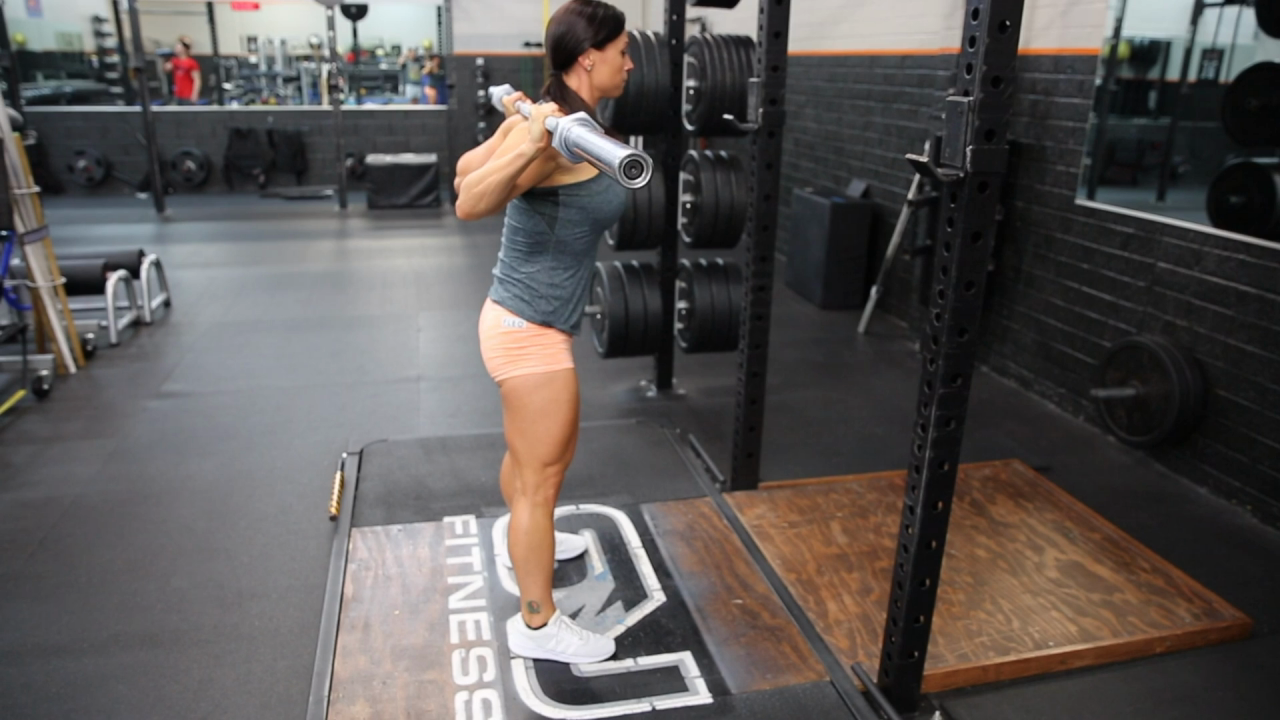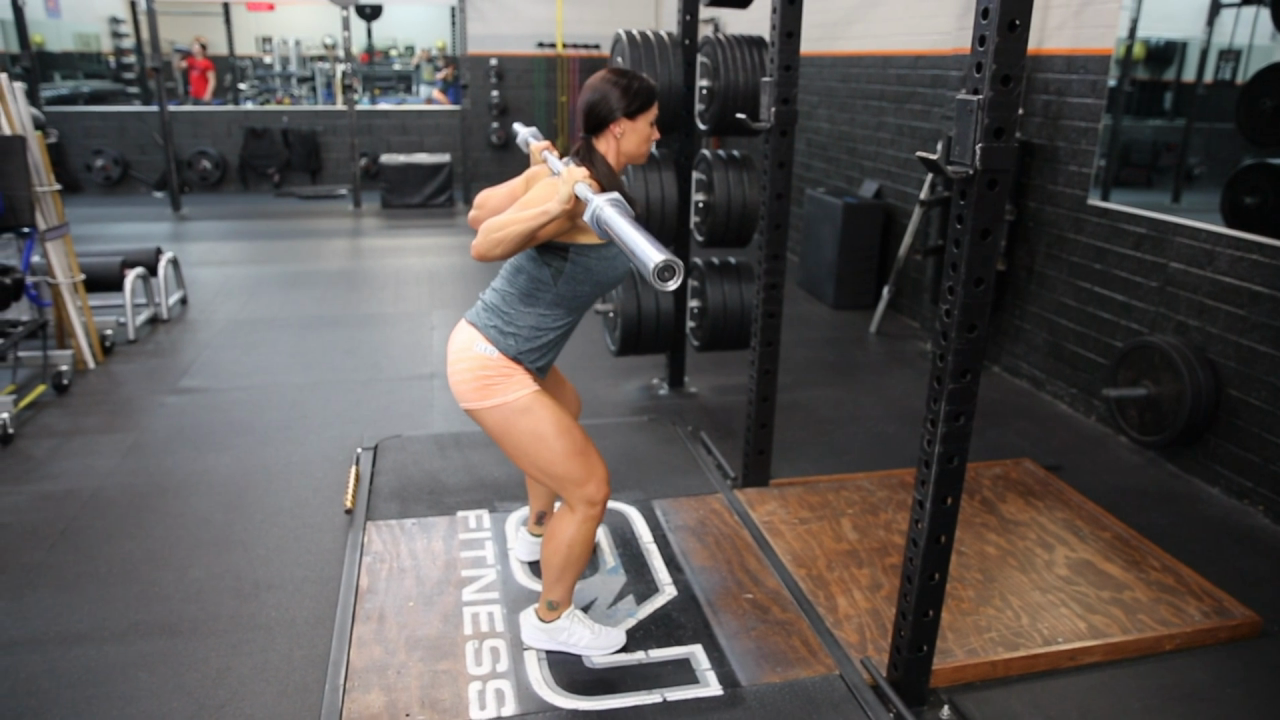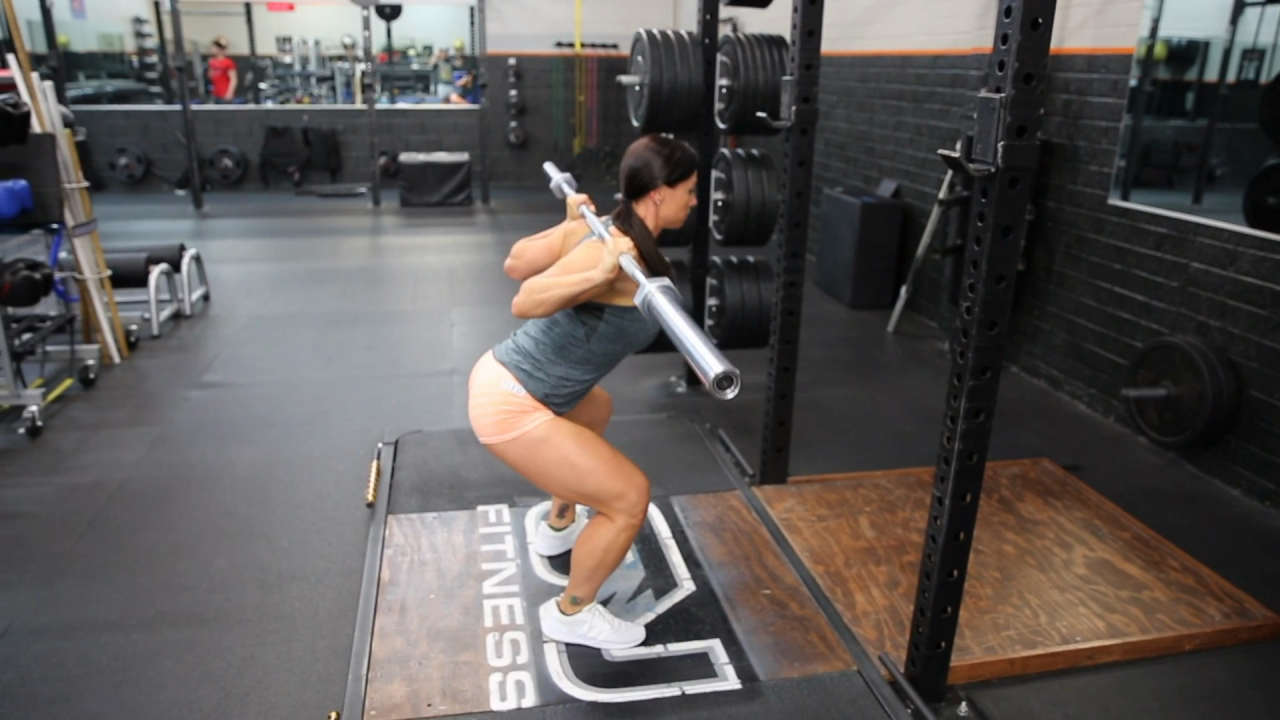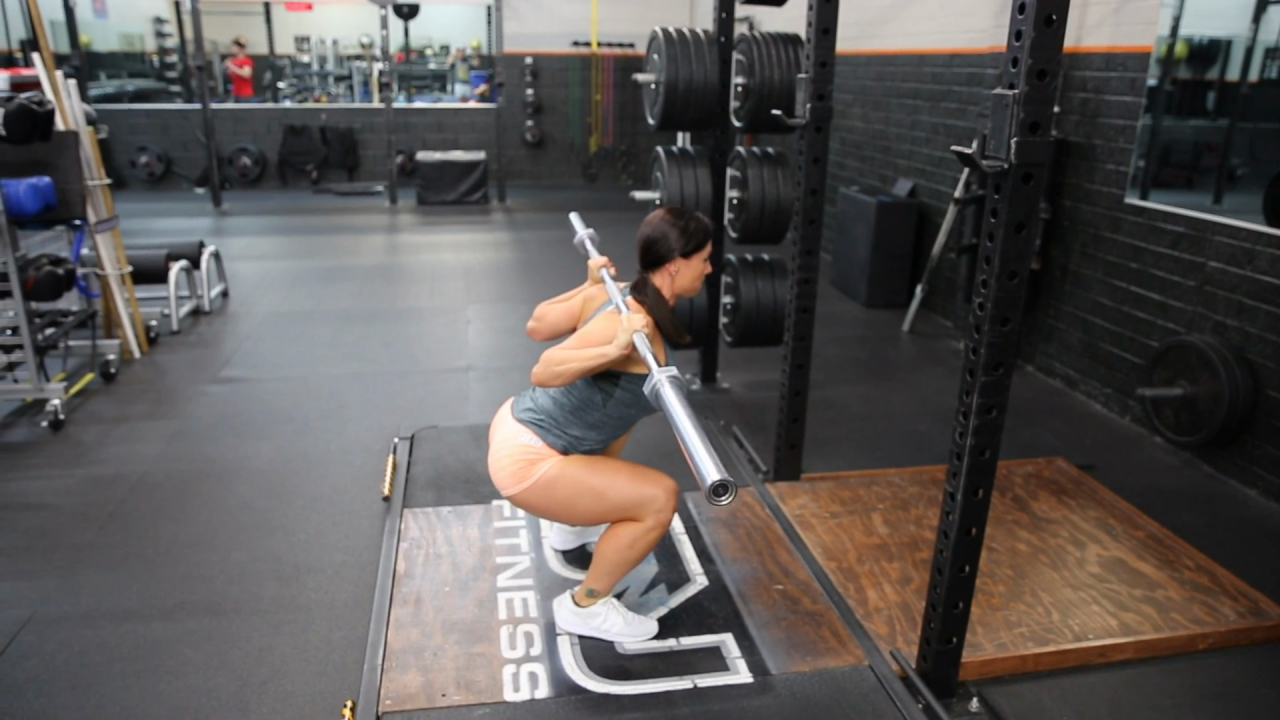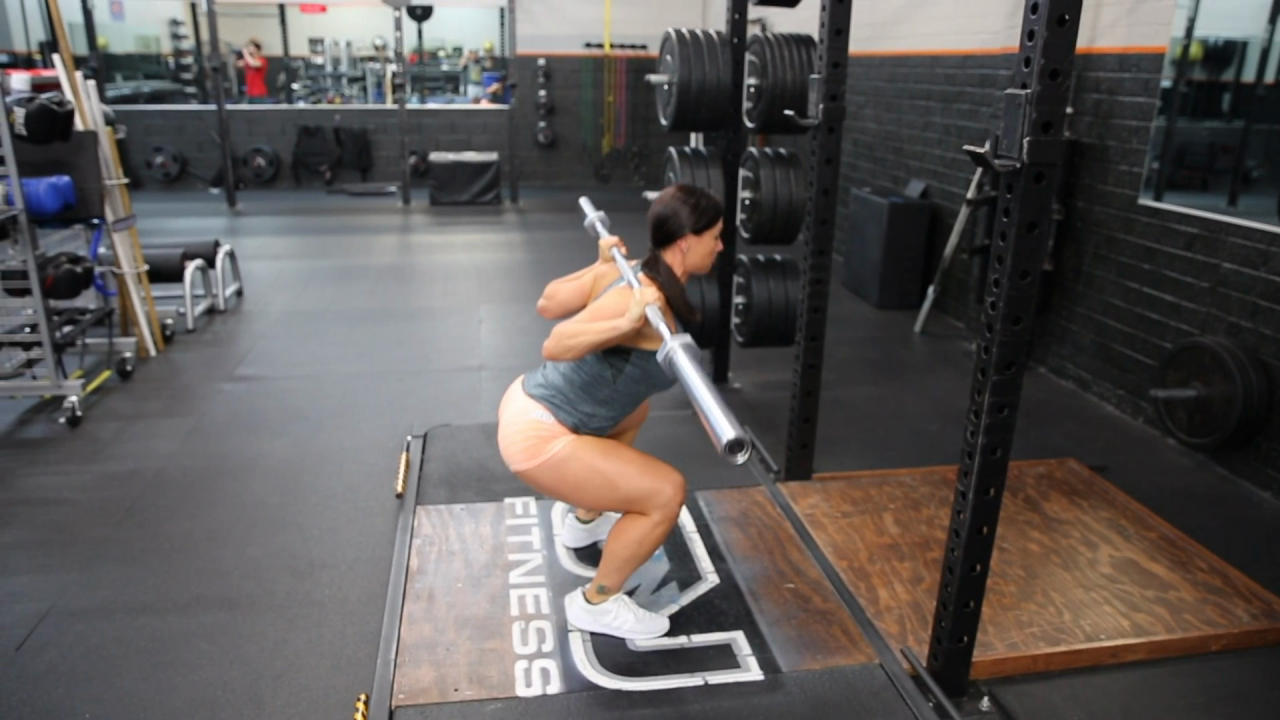
dt=1s
person 1, frame 1
left shoulder: (543, 118)
right shoulder: (562, 135)
left elbow: (463, 175)
right elbow: (469, 205)
left wrist: (513, 125)
right wrist: (528, 146)
left hip: (519, 317)
right hip: (532, 330)
left knee: (528, 450)
right knee: (541, 479)
left ankle: (524, 541)
right ankle: (537, 625)
person 1, frame 2
left shoulder: (561, 174)
right shoulder: (581, 195)
left elbow: (478, 214)
right elbow: (484, 245)
left wrist: (537, 173)
right wrist: (553, 208)
left hip: (495, 347)
right hip: (493, 367)
left knee: (565, 413)
right knee: (589, 490)
left ankle: (537, 532)
right ankle: (551, 619)
person 1, frame 3
left shoulder: (594, 230)
right shoulder: (609, 250)
left elbow: (514, 262)
right elbow: (525, 302)
left wrist: (570, 222)
right wrist: (599, 276)
left hip: (504, 378)
right hip: (510, 406)
left knee: (596, 411)
right knee: (629, 497)
left ankle: (559, 526)
right ankle: (571, 614)
person 1, frame 4
left shoulder: (613, 294)
right shoulder: (631, 322)
left elbow: (537, 324)
right elbow: (544, 371)
left wrist: (590, 283)
right wrist: (616, 350)
left hip: (519, 426)
right hip: (527, 460)
left knee: (619, 413)
right knee: (659, 498)
left ankle: (573, 522)
right ankle: (585, 606)
person 1, frame 5
left shoulder: (624, 272)
right shoulder: (642, 297)
left elbow: (548, 303)
right elbow: (554, 346)
left wrist: (601, 263)
right wrist: (626, 323)
left hip: (531, 406)
right hip: (538, 437)
left knee: (633, 408)
right knee: (665, 493)
left ankle: (587, 518)
right ankle: (597, 603)
